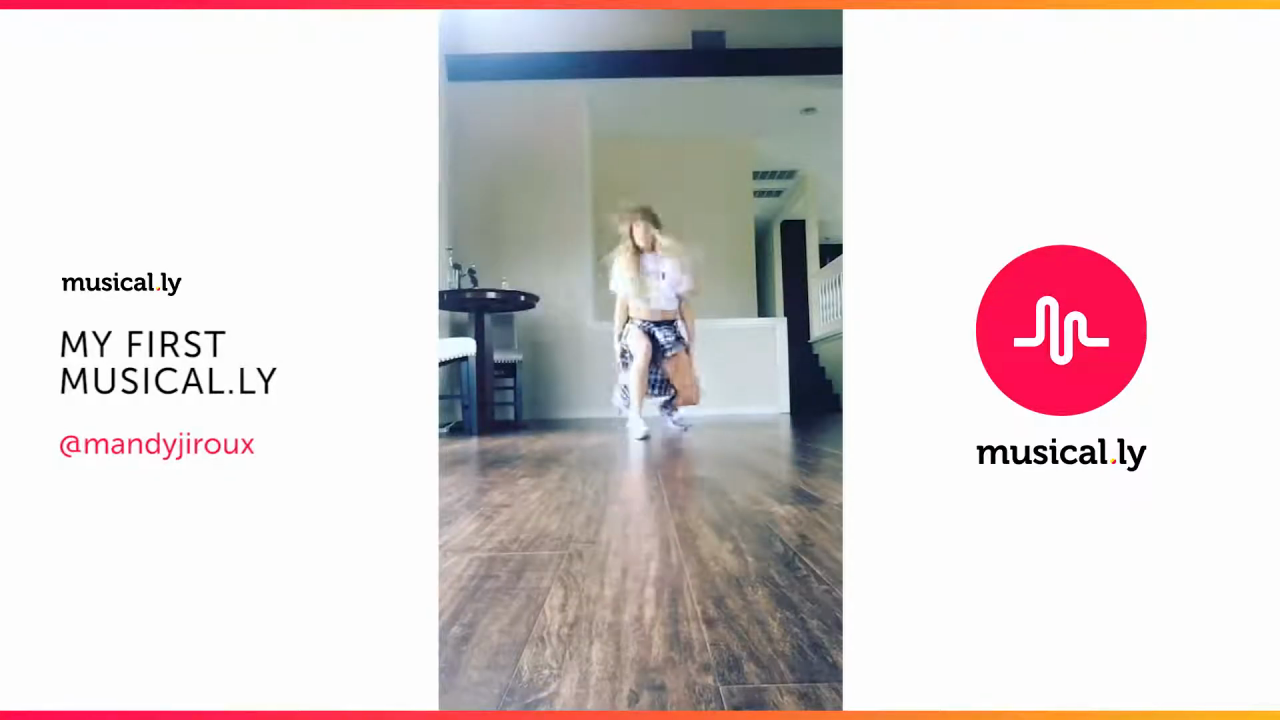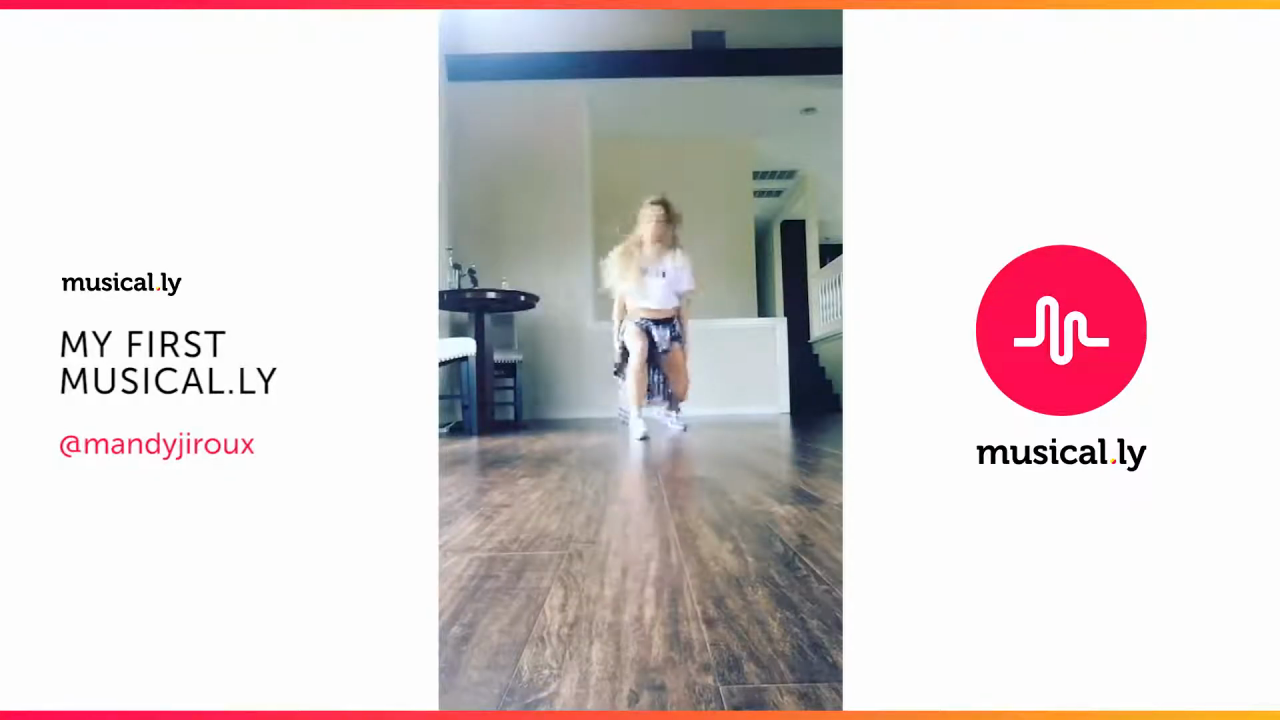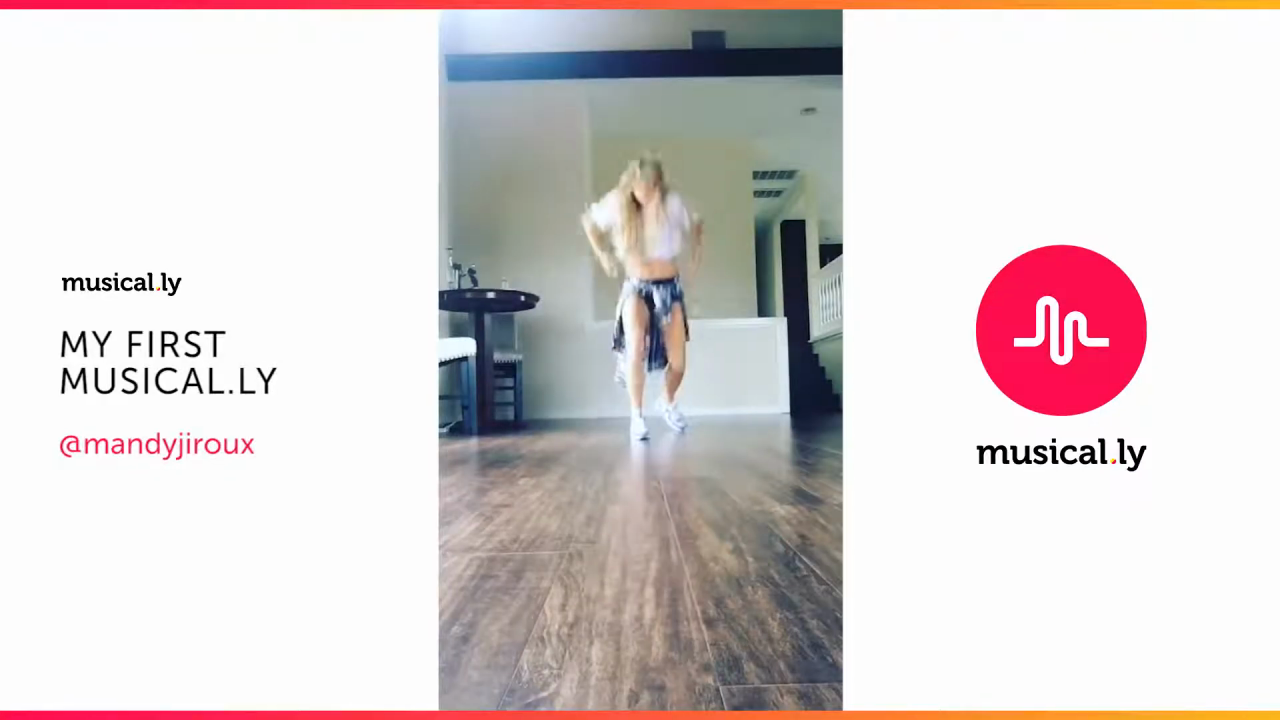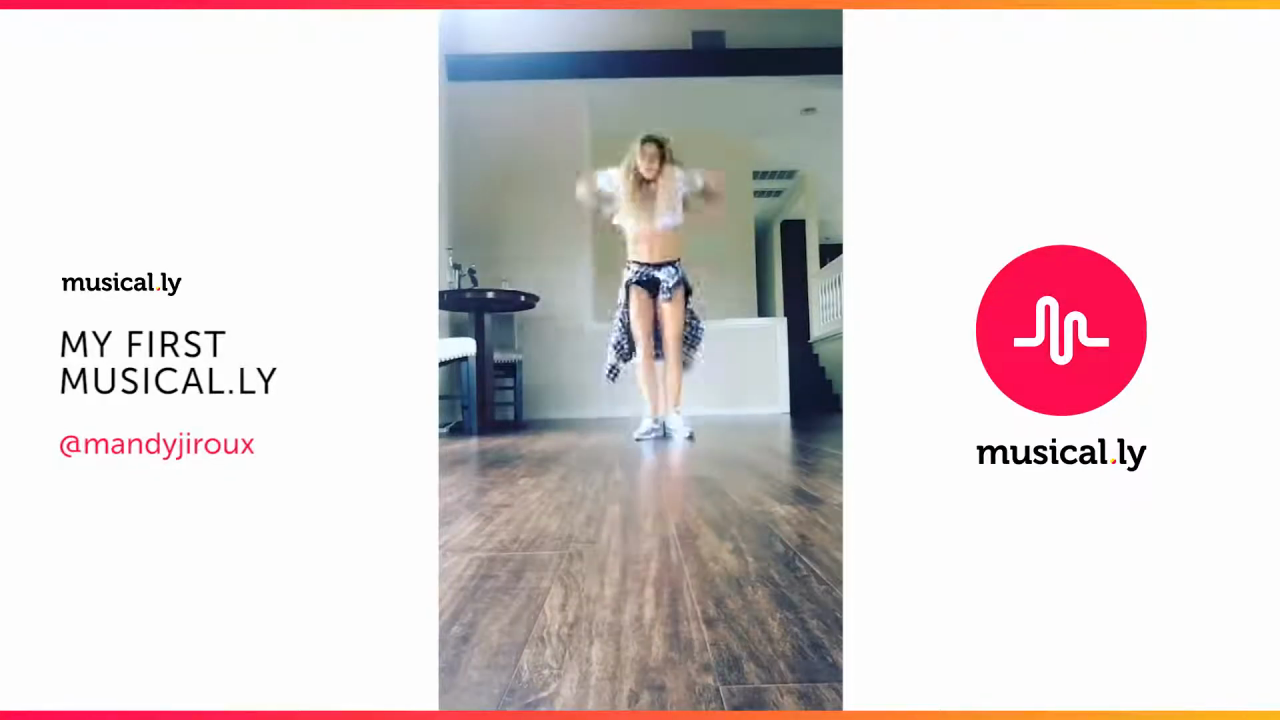
dt=0.2s
person 1, frame 1
left shoulder: (674, 260)
right shoulder: (624, 260)
left elbow: (685, 304)
right elbow: (621, 301)
left wrist: (691, 341)
right wrist: (617, 337)
left hip: (669, 329)
right hip: (638, 326)
left knee: (690, 395)
right knee: (643, 352)
left ankle: (667, 406)
right ankle: (636, 418)
person 1, frame 2
left shoulder: (677, 257)
right shoulder: (625, 254)
left elbow: (684, 301)
right elbow: (619, 298)
left wrist: (685, 341)
right wrist: (616, 335)
left hip: (669, 326)
right hip: (637, 323)
left knee: (681, 391)
right knee: (639, 354)
left ankle: (670, 409)
right ankle: (635, 417)
person 1, frame 3
left shoulder: (673, 206)
right shoulder: (618, 206)
left elbow: (696, 225)
right elbow: (589, 222)
left wrist: (696, 255)
right wrist: (603, 255)
left hip: (669, 287)
right hip: (637, 287)
left knee: (678, 361)
right knee: (636, 347)
left ankle: (669, 403)
right ankle: (637, 415)
person 1, frame 4
left shoulder: (677, 181)
right shoulder: (622, 184)
left elbow: (713, 193)
right elbow: (585, 191)
left wrist: (707, 186)
right wrist: (588, 188)
left hip: (671, 271)
right hip: (638, 273)
left knee: (674, 345)
right knee: (643, 345)
left ankle: (673, 415)
right ankle: (653, 417)
